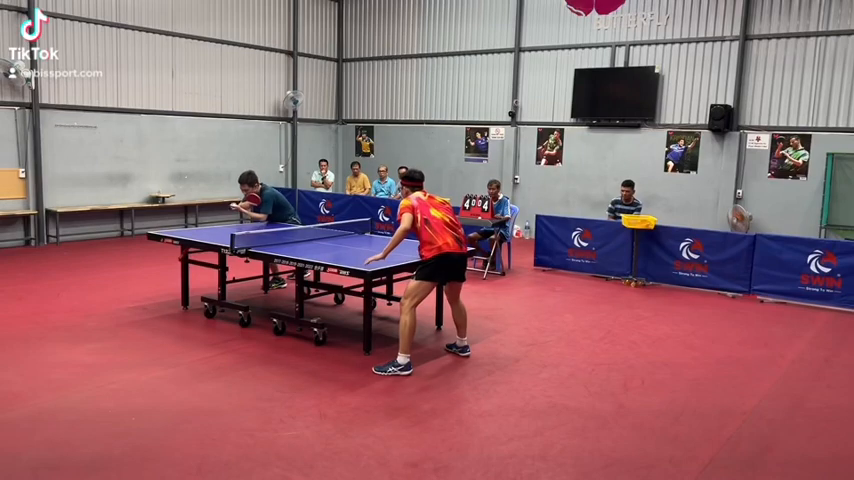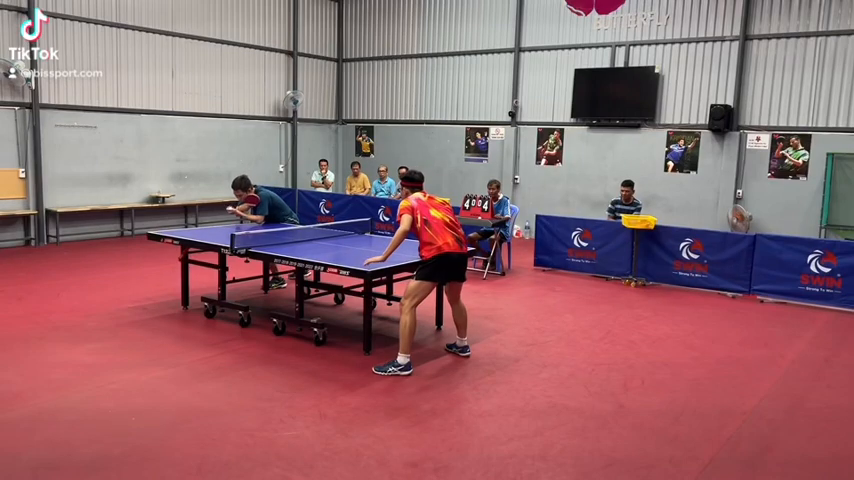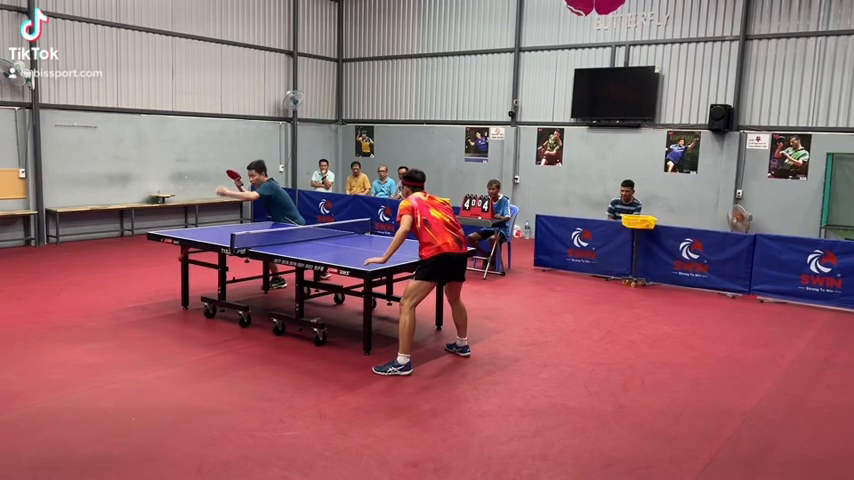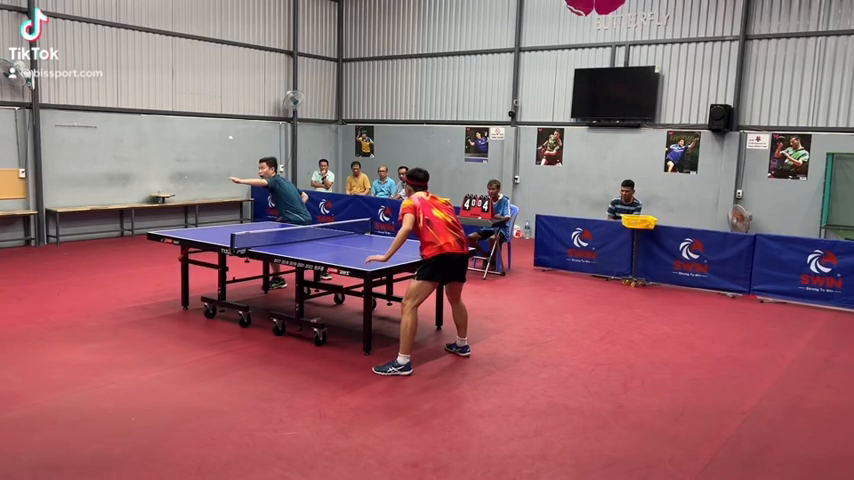
dt=0.5s
person 1, frame 1
left shoulder: (409, 202)
right shoulder: (441, 200)
left elbow: (405, 227)
left wrist: (384, 254)
left hip: (438, 256)
right hip: (459, 252)
left knee: (407, 304)
right knee: (454, 298)
left ankle: (403, 362)
right ankle: (462, 344)
person 1, frame 2
left shoulder: (408, 203)
right shoulder: (441, 201)
left elbow: (405, 228)
left wrist: (384, 256)
left hip: (438, 255)
right hip: (460, 252)
left knee: (407, 304)
right knee: (454, 299)
left ankle: (403, 362)
right ankle: (462, 345)
person 1, frame 3
left shoulder: (408, 203)
right shoulder: (441, 201)
left elbow: (405, 229)
left wrist: (384, 258)
left hip: (437, 256)
right hip: (459, 253)
left knee: (407, 304)
right knee: (454, 299)
left ankle: (403, 362)
right ankle: (462, 345)
person 1, frame 4
left shoulder: (411, 202)
right shoulder: (443, 201)
left elbow: (406, 228)
left wrist: (386, 256)
left hip: (439, 256)
right hip: (461, 253)
left knee: (409, 305)
right knee: (455, 299)
left ankle: (403, 362)
right ankle: (462, 344)
person 2, frame 1
left shoulder: (268, 194)
right shoulder: (253, 193)
left elbow: (262, 217)
right elbow: (241, 206)
left wrist: (242, 210)
right wrist: (249, 203)
left hip: (290, 223)
right hip: (278, 222)
left ankle: (277, 279)
person 2, frame 2
left shoulder: (262, 195)
right shoulder: (249, 196)
left elbow: (259, 219)
right elbow: (238, 211)
left wrist: (239, 213)
right wrist: (247, 204)
left hip: (288, 223)
right hip: (276, 223)
left ankle: (277, 279)
person 2, frame 3
left shoulder: (268, 186)
right shoulder: (265, 185)
left elbow: (251, 196)
right elbow: (250, 196)
left wrist: (227, 193)
right wrist: (240, 187)
left hip: (293, 225)
right hip: (293, 224)
left ankle: (277, 279)
person 2, frame 4
left shoulder: (275, 182)
right shoulder: (285, 182)
left elbow: (260, 182)
right elbow: (304, 196)
left wrist: (241, 181)
left hip: (296, 221)
right hip: (306, 220)
left ankle: (277, 279)
